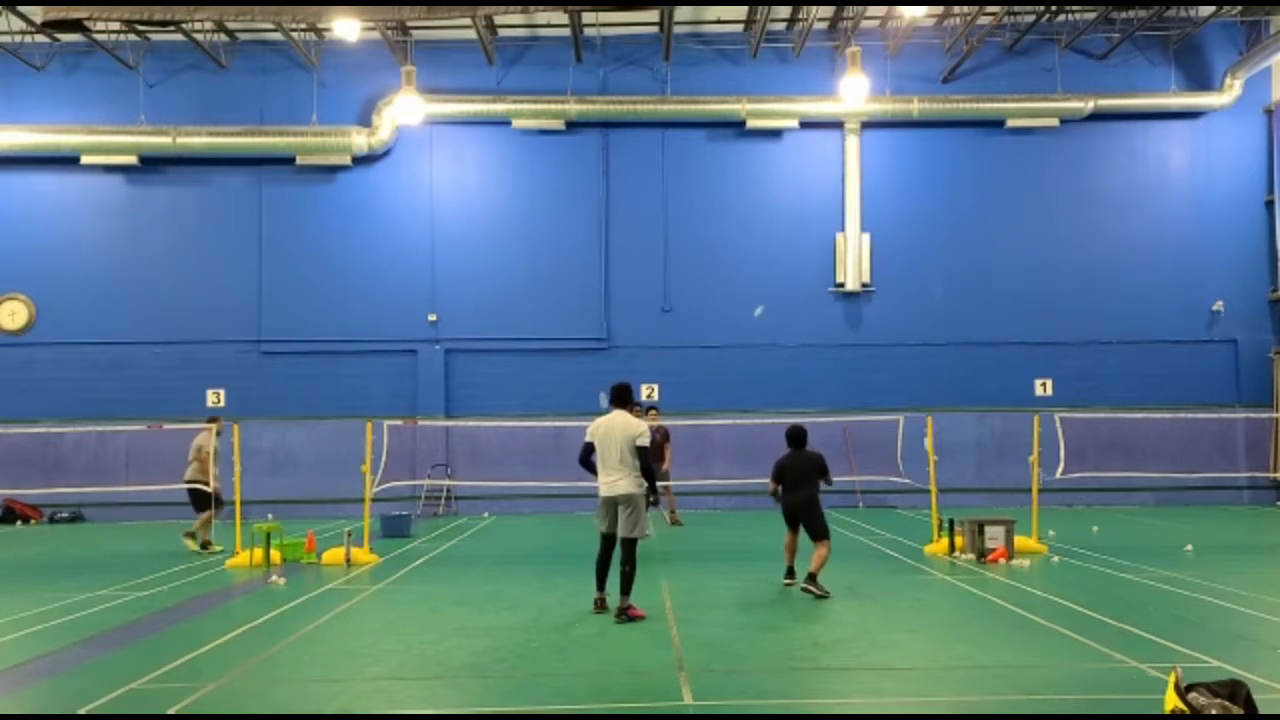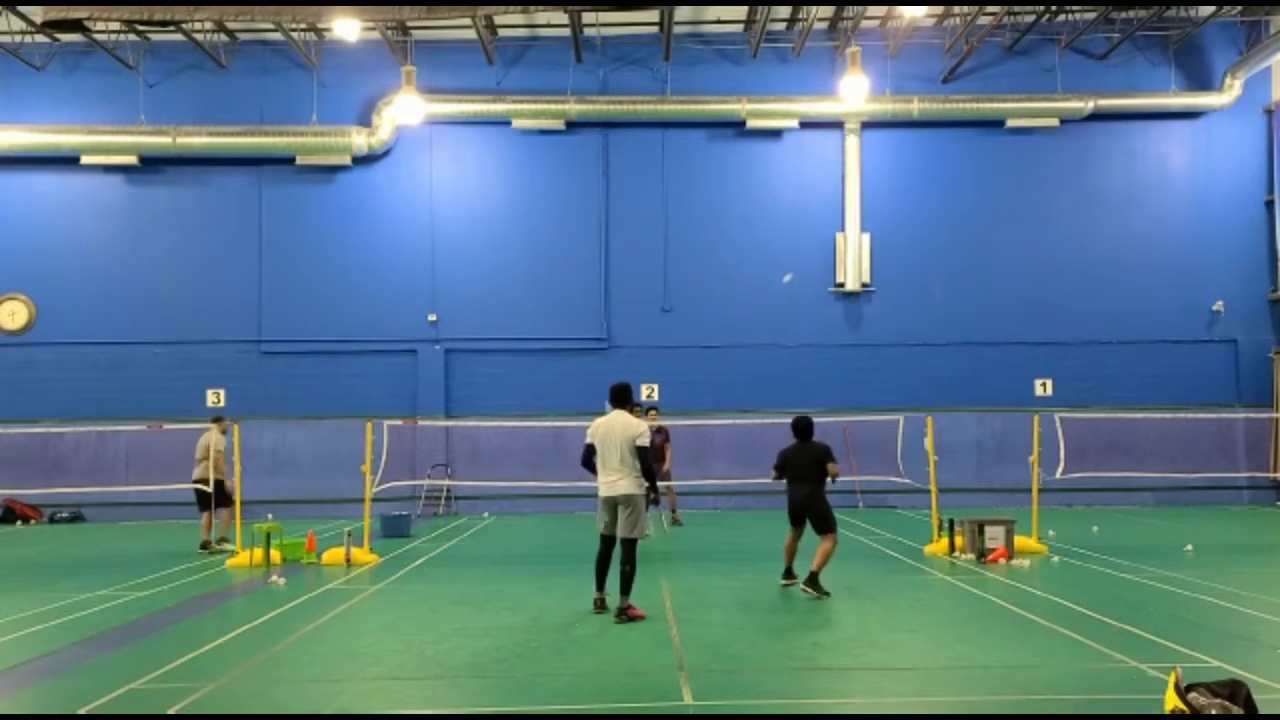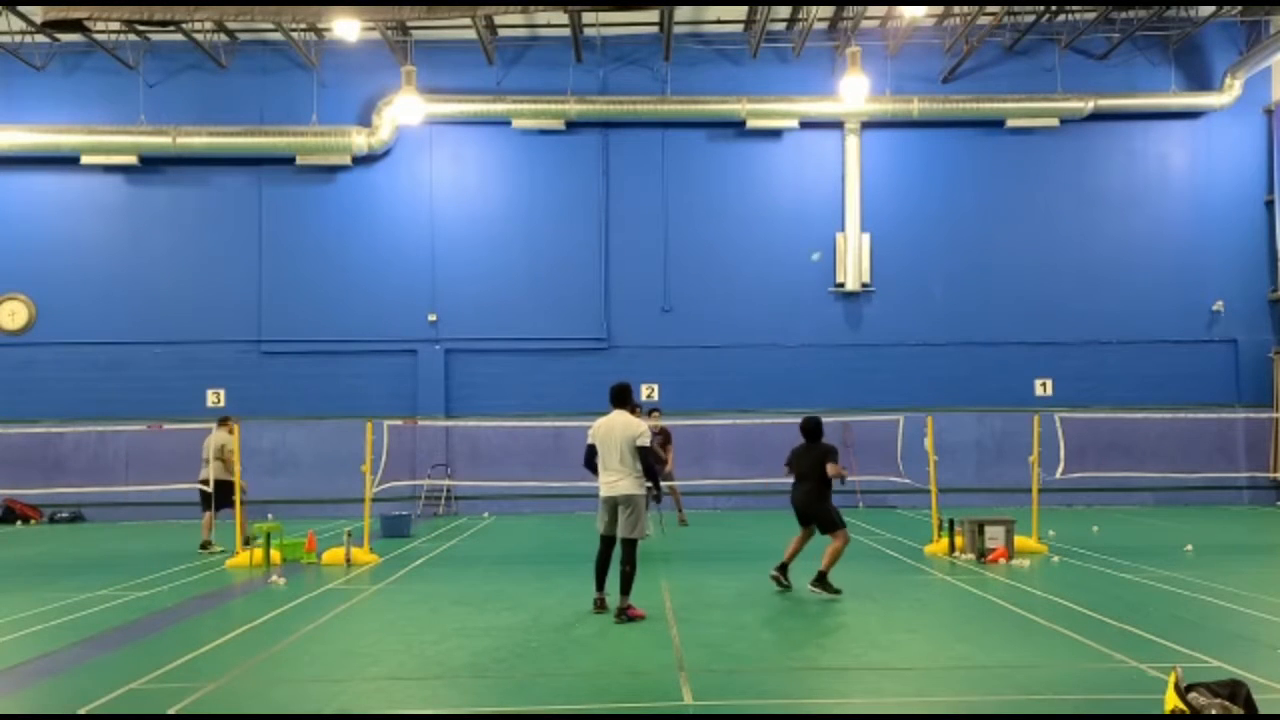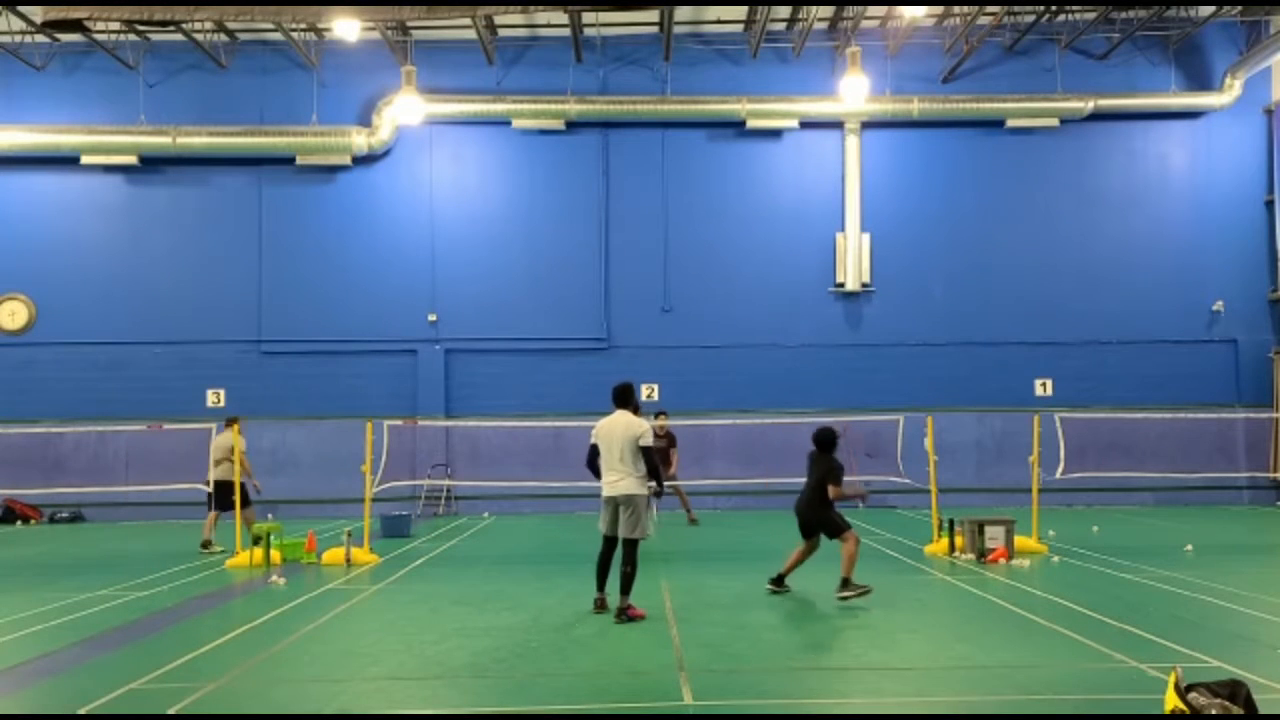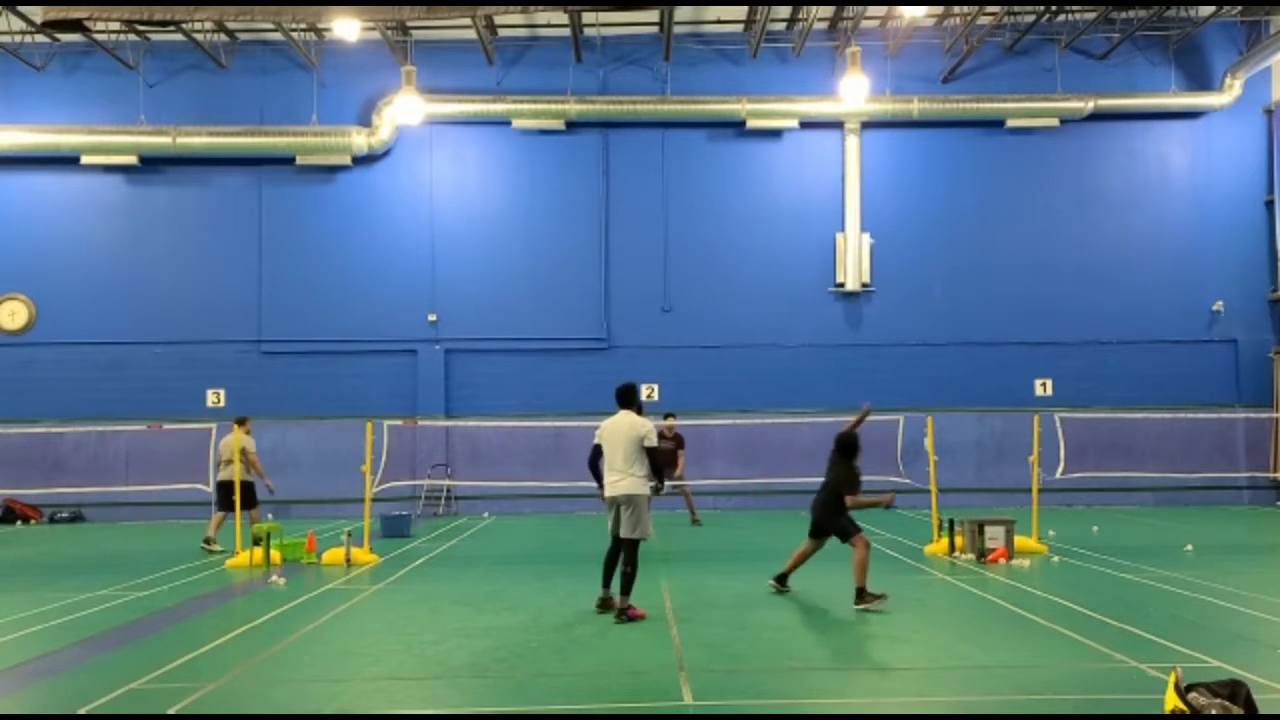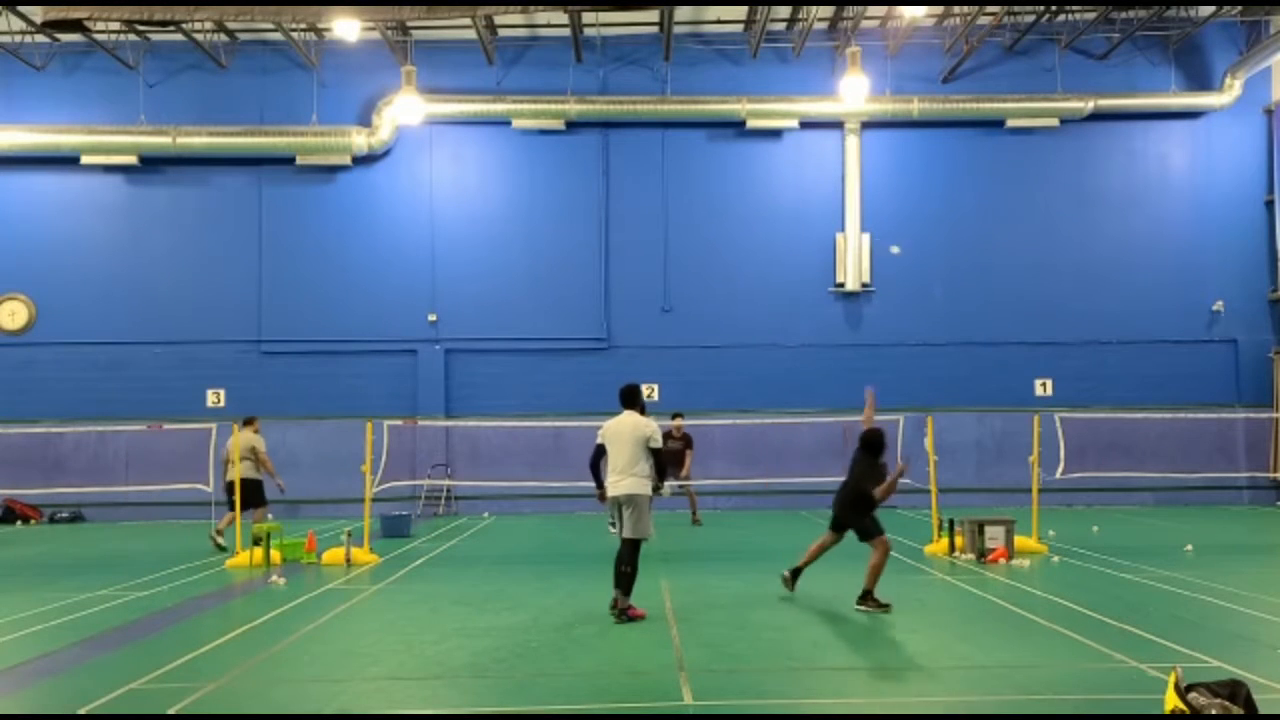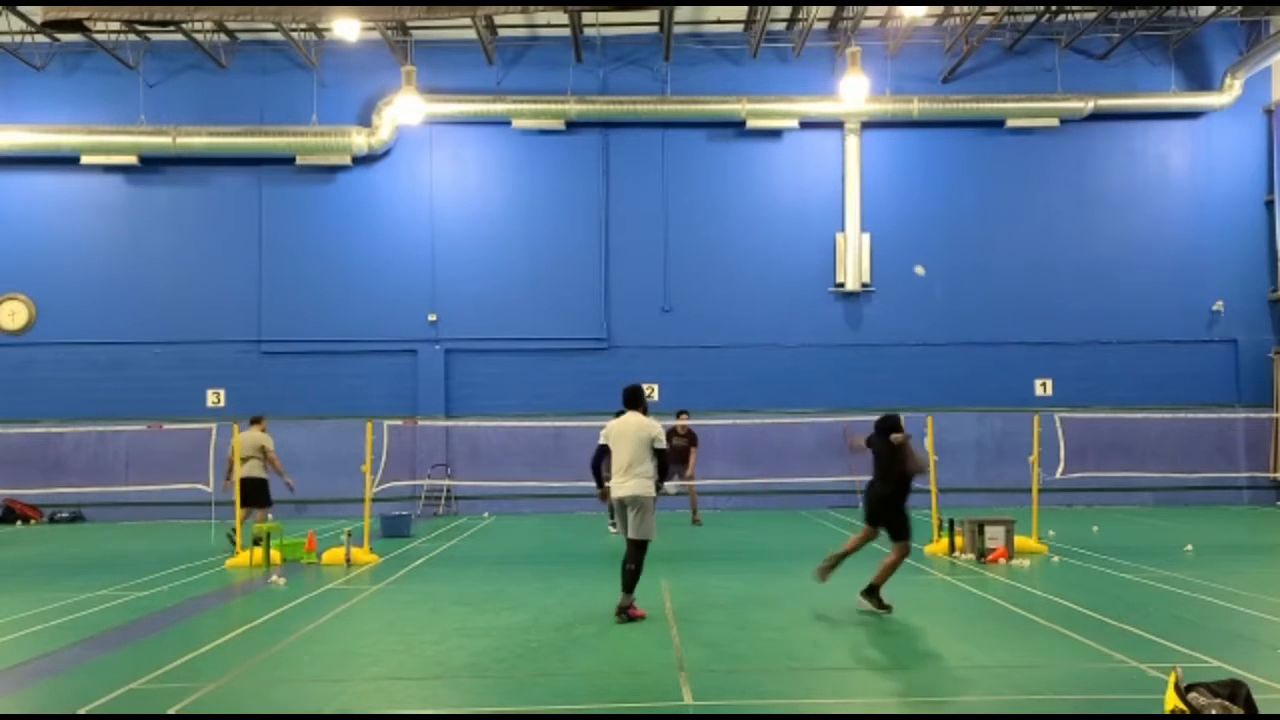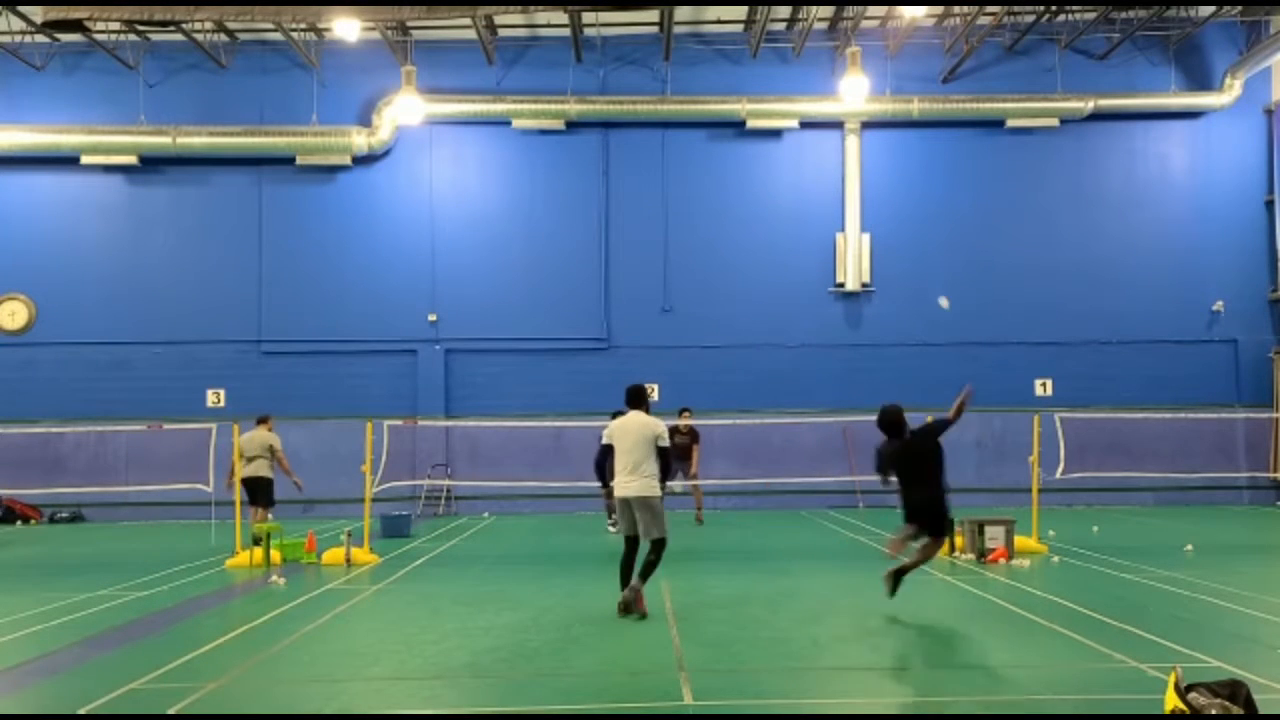
dt=0.1s
person 1, frame 1
left shoulder: (596, 425)
right shoulder: (638, 426)
left elbow: (583, 459)
right elbow: (645, 464)
right wrist: (653, 491)
left hip: (606, 491)
right hip: (632, 491)
left knee: (606, 545)
right knee: (628, 548)
left ankle: (600, 598)
right ankle: (624, 607)
person 1, frame 2
left shoulder: (596, 425)
right shoulder: (638, 426)
left elbow: (586, 460)
right elbow: (645, 464)
right wrist: (654, 489)
left hip: (606, 491)
right hip: (632, 491)
left knee: (606, 545)
right knee: (628, 548)
left ankle: (599, 598)
right ankle: (624, 607)
person 1, frame 3
left shoulder: (597, 426)
right shoulder: (638, 426)
left elbow: (588, 461)
right elbow: (647, 463)
right wrist: (657, 487)
left hip: (607, 492)
right hip: (632, 491)
left knee: (605, 544)
right knee: (628, 548)
left ankle: (599, 598)
right ankle: (623, 607)
person 1, frame 4
left shoulder: (600, 426)
right shoulder: (641, 426)
left elbow: (591, 462)
right elbow: (650, 462)
right wrist: (659, 484)
left hip: (609, 492)
right hip: (633, 491)
left knee: (608, 545)
right knee: (629, 548)
left ankle: (600, 598)
right ankle: (623, 607)
person 1, frame 5
left shoulder: (604, 426)
right shoulder: (644, 426)
left elbow: (592, 461)
right elbow: (656, 462)
left wrist: (602, 485)
right wrist: (659, 482)
left hip: (612, 491)
right hip: (635, 491)
left knee: (616, 544)
right knee: (630, 547)
left ankle: (605, 597)
right ankle: (623, 607)
person 1, frame 6
left shoulder: (608, 426)
right shoulder: (648, 426)
left elbow: (594, 461)
right elbow: (660, 462)
left wrist: (600, 487)
right wrist: (659, 481)
left hip: (614, 491)
right hip: (637, 491)
left knee: (625, 544)
right knee: (631, 547)
left ankle: (617, 597)
right ankle: (623, 607)
person 1, frame 7
left shoulder: (611, 427)
right shoulder: (653, 427)
left elbow: (596, 462)
right elbow: (664, 464)
left wrist: (601, 487)
right wrist: (659, 481)
left hip: (618, 492)
right hip: (641, 492)
left knee: (632, 546)
right knee: (640, 548)
left ankle: (626, 602)
right ankle: (625, 602)
person 1, frame 8
left shoulder: (613, 426)
right shoulder: (656, 425)
left elbow: (600, 461)
right elbow: (666, 462)
left wrist: (606, 486)
right wrist: (662, 481)
left hip: (621, 492)
right hip: (647, 491)
left knee: (630, 545)
right knee: (658, 543)
left ankle: (627, 598)
right ankle: (634, 589)
person 2, frame 1
left shoulder: (781, 463)
right shoulder: (816, 458)
left elbow: (772, 489)
right elbow: (827, 481)
left wrist: (778, 498)
left hip: (788, 505)
right hip: (809, 505)
left knee: (792, 533)
right knee: (823, 546)
left ankle: (790, 573)
right ankle: (811, 579)
person 2, frame 2
left shoulder: (785, 453)
right shoulder: (822, 449)
left elbow: (776, 476)
right elbow: (834, 472)
right wrist: (824, 471)
left hip: (794, 499)
right hip: (815, 499)
left knee: (795, 533)
right knee: (829, 539)
left ankle: (788, 573)
right ankle: (811, 579)
person 2, frame 3
left shoulder: (797, 451)
right shoulder: (828, 450)
left elbow: (789, 471)
right elbow: (832, 473)
right wrist: (841, 473)
left hip: (799, 500)
right hip: (817, 501)
left knee: (807, 533)
right knee: (841, 538)
left ankle: (781, 569)
right ankle: (820, 579)
person 2, frame 4
left shoulder: (814, 456)
right shoulder: (834, 467)
right elbow: (834, 495)
right wrist: (856, 493)
left hip: (803, 508)
right hip: (819, 510)
left knee: (809, 546)
right knee: (851, 539)
left ankle: (777, 580)
right ankle: (845, 585)
person 2, frame 5
left shoulder: (837, 454)
right shoulder: (849, 473)
left elbow: (846, 432)
right elbow: (851, 503)
left wrist: (859, 418)
right wrist: (880, 500)
left hip: (820, 508)
right hip: (831, 514)
left knee: (812, 545)
right knee: (861, 544)
left ankle: (780, 579)
right ankle: (862, 595)
person 2, frame 6
left shoulder: (862, 452)
right shoulder: (874, 468)
left elbow: (866, 423)
right elbow: (879, 496)
left wrist: (869, 400)
right wrist: (895, 476)
left hip: (843, 504)
right hip: (855, 510)
left knee: (830, 540)
right knee: (882, 546)
left ankle: (794, 572)
right ankle: (866, 597)
person 2, frame 7
left shoulder: (879, 442)
right shoulder: (897, 452)
left elbow: (865, 444)
right elbow: (918, 469)
left wrist: (858, 445)
right wrist: (906, 444)
left hip: (874, 497)
right hip: (890, 505)
left knee: (869, 533)
right knee: (901, 550)
left ankle: (834, 559)
right ankle: (871, 592)
person 2, frame 8
left shoulder: (885, 452)
right shoulder: (923, 435)
left elbow: (884, 475)
right elbow: (954, 415)
right wrist: (963, 398)
left hip: (912, 499)
right hip: (933, 499)
left knee: (915, 529)
right knee: (936, 541)
right ankle: (901, 571)
